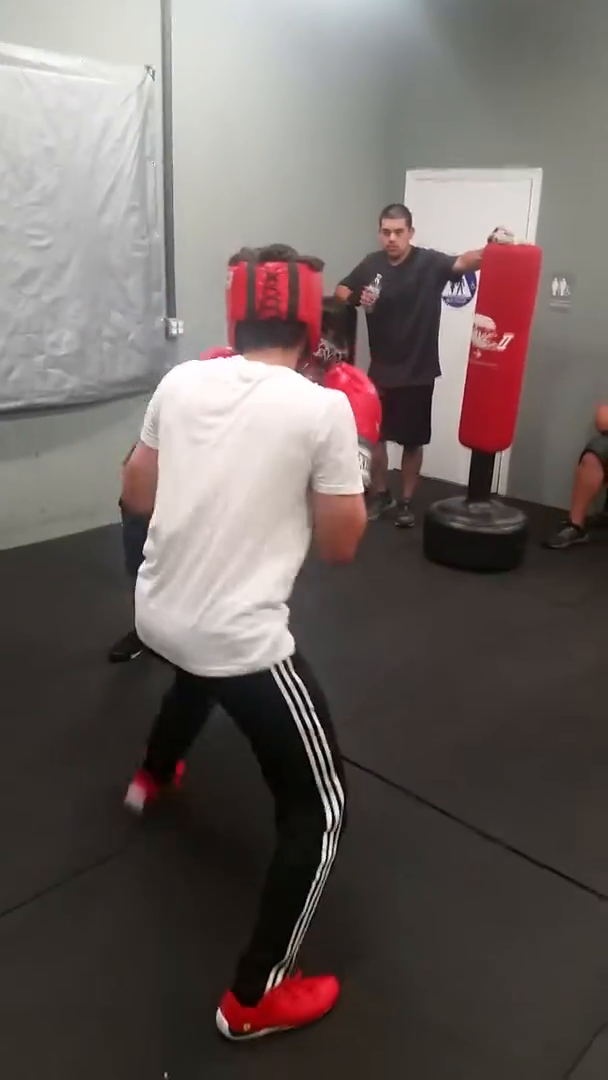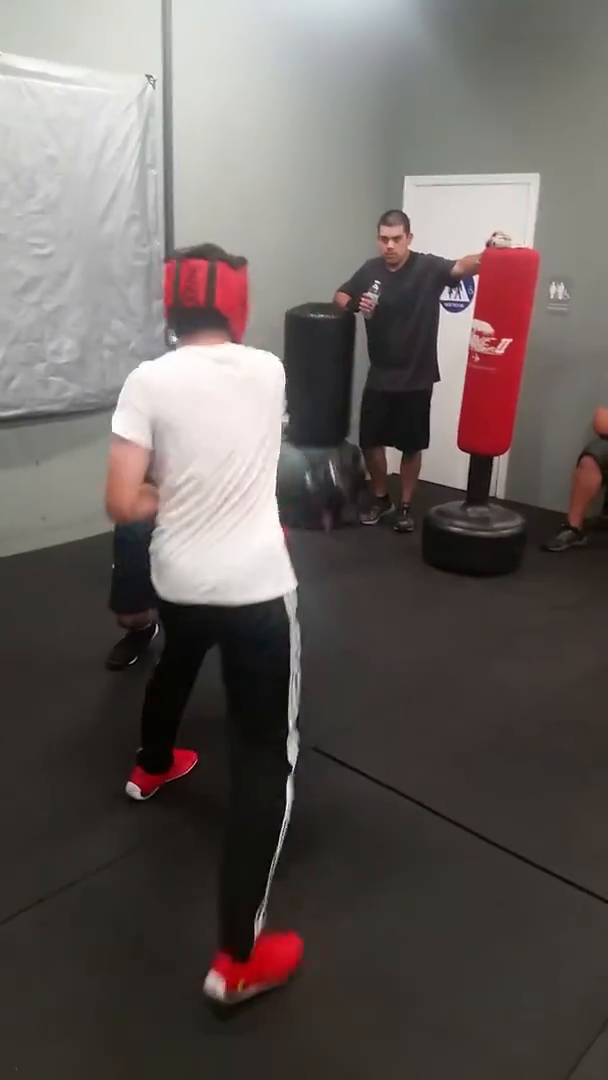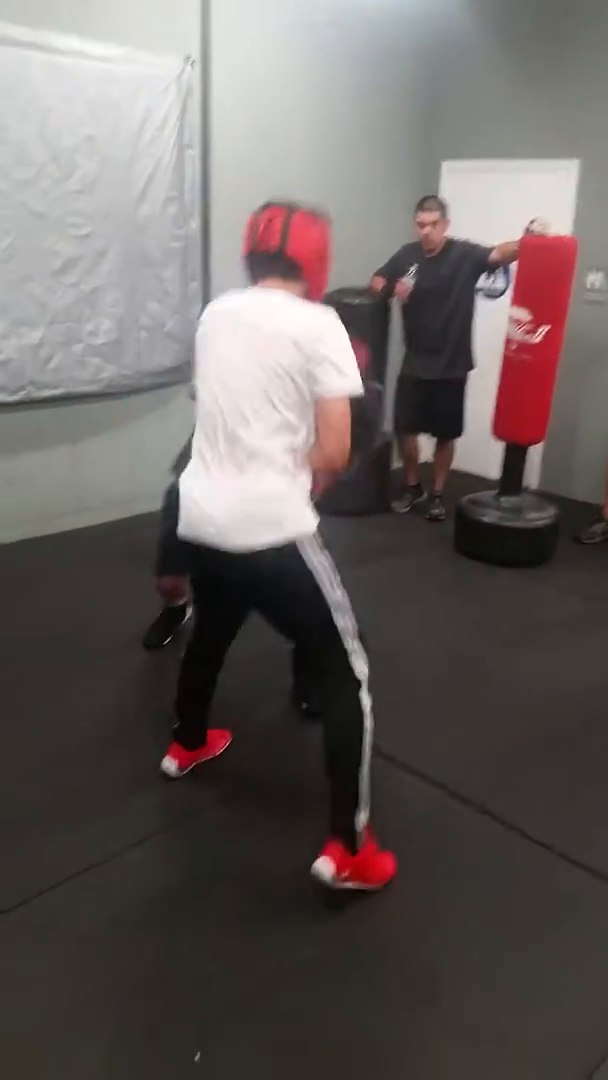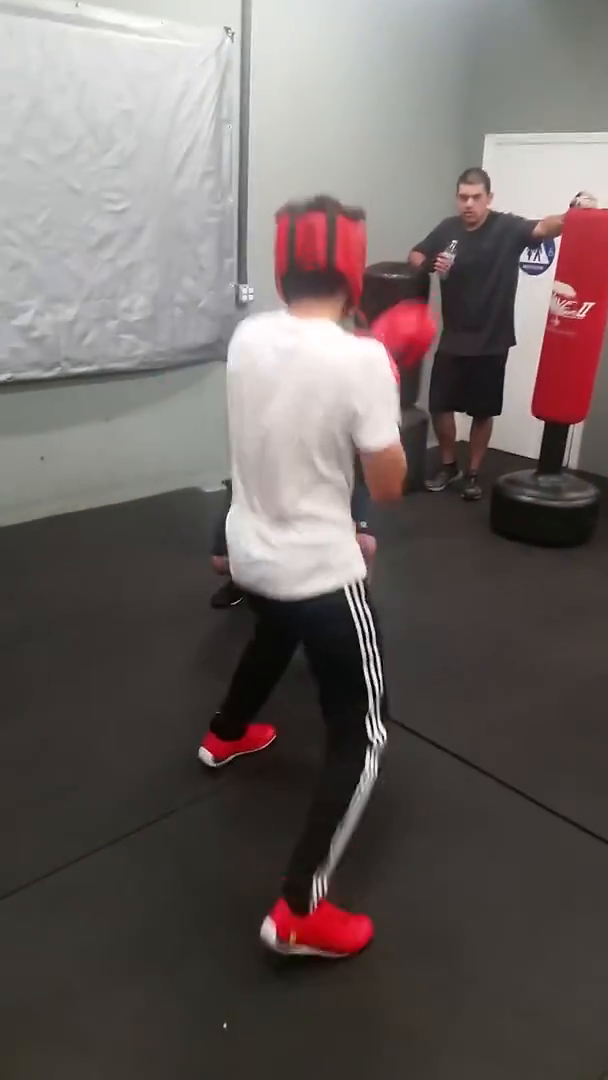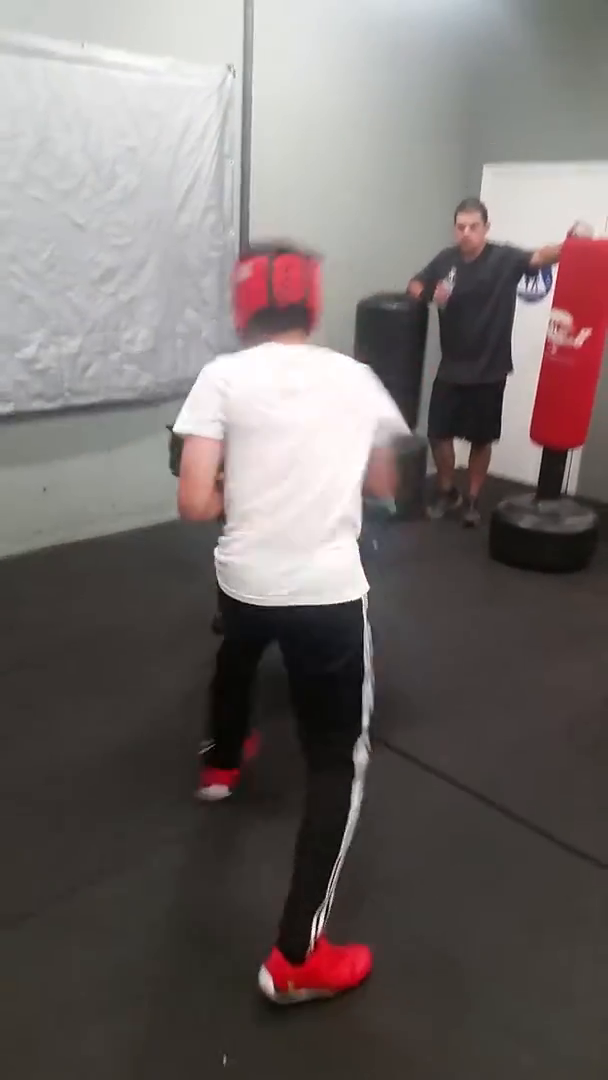
dt=0.3s
person 1, frame 1
left shoulder: (179, 383)
right shoulder: (322, 408)
left elbow: (138, 495)
right elbow: (341, 546)
right wrist: (349, 459)
left hip: (160, 615)
right hip: (246, 637)
left knee: (199, 663)
right knee: (316, 805)
left ankle: (153, 779)
right ankle: (254, 996)
person 1, frame 2
left shoulder: (149, 380)
right shoulder: (265, 370)
left elbow: (121, 502)
left wrist: (172, 501)
left hip: (178, 580)
right hip: (257, 587)
left knee: (177, 661)
right knee: (265, 759)
left ankle: (152, 768)
right ankle: (239, 954)
person 1, frame 3
left shoulder: (216, 314)
right shoulder: (320, 326)
right elbow: (330, 455)
left hip: (199, 523)
right hip: (271, 531)
left knee: (210, 630)
right knee: (344, 676)
left ankle: (187, 744)
right ankle: (348, 848)
person 1, frame 4
left shoulder: (247, 338)
right shoulder: (361, 364)
right elbow: (388, 486)
right wrist: (387, 404)
left hip: (250, 556)
right hip: (320, 571)
left knee: (277, 634)
right knee: (360, 733)
left ankle: (225, 735)
right ankle: (298, 912)
person 1, frame 5
left shoulder: (223, 377)
right shoulder: (358, 381)
left elbow: (195, 502)
right elbow: (384, 488)
left wrist: (239, 501)
left hip: (246, 582)
right hip: (331, 593)
left knee: (238, 656)
right knee: (335, 765)
left ankle: (222, 765)
right ankle: (295, 959)
person 2, frame 1
left shoulder: (429, 262)
right shoulder: (372, 264)
left elbow: (463, 262)
right elbow: (341, 290)
right wrist: (356, 297)
left hip: (418, 372)
right hip: (381, 369)
left knee: (412, 440)
left ankle: (406, 501)
right ankle: (381, 495)
person 2, frame 2
left shoulder: (428, 267)
right shoulder: (371, 269)
left elbow: (461, 267)
right elbow: (340, 296)
right wrist: (355, 304)
left hip: (416, 377)
right hip: (379, 375)
left knee: (411, 445)
right knee: (370, 441)
left ankle: (405, 506)
right ankle: (380, 499)
person 2, frame 3
left shoulder: (465, 254)
right shoulder: (407, 254)
left elbow: (499, 254)
right elbow: (376, 281)
right wrist: (392, 289)
left hip: (451, 365)
right hip: (415, 362)
left knee: (445, 433)
right knee: (404, 427)
left ankle: (437, 494)
right ankle: (412, 487)
person 2, frame 4
left shoulder: (507, 228)
right shoulder: (448, 229)
left elbow: (543, 228)
right elbow: (415, 256)
right wrist: (431, 265)
left hip: (491, 342)
right hip: (453, 339)
left knee: (483, 412)
right knee: (440, 405)
left ankle: (473, 474)
right ankle: (448, 466)
person 2, frame 5
left shoulder: (504, 258)
right shoulder: (446, 259)
left elbow: (539, 257)
right elbow: (414, 286)
right wrist: (429, 294)
left hip: (489, 371)
right hip: (451, 368)
left knee: (481, 438)
right knee: (439, 432)
left ankle: (473, 500)
right ankle: (448, 492)
